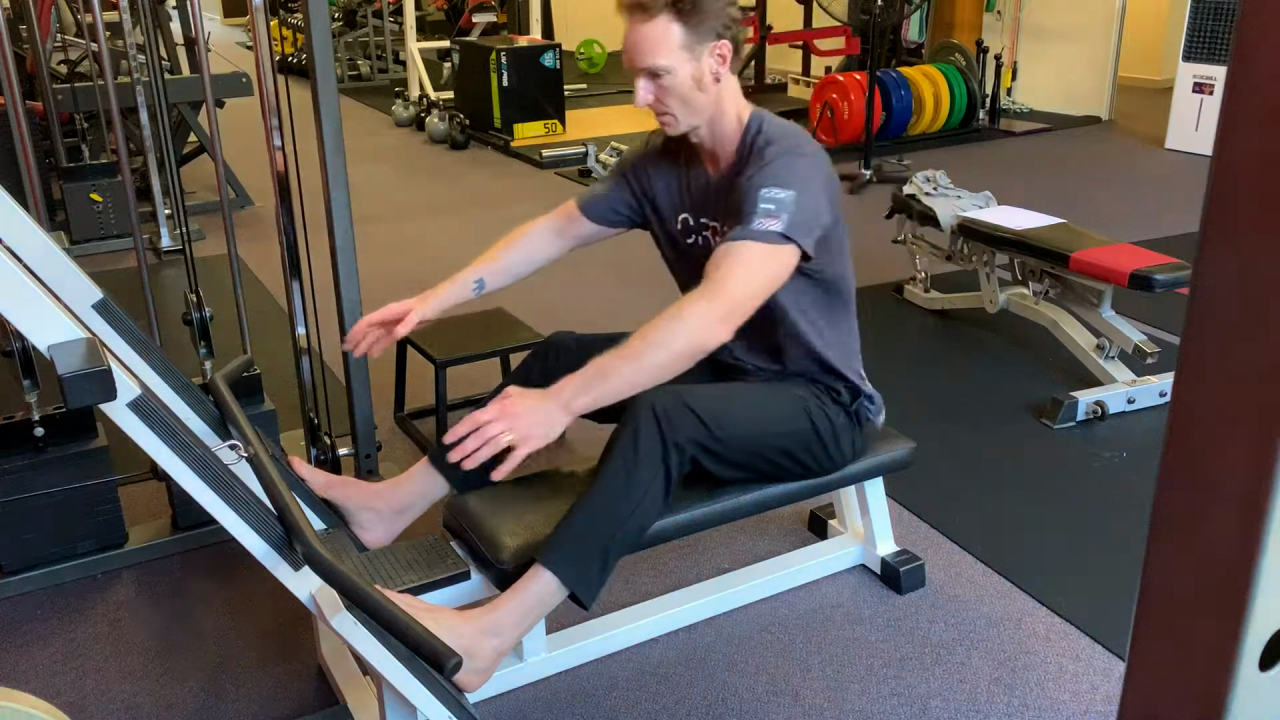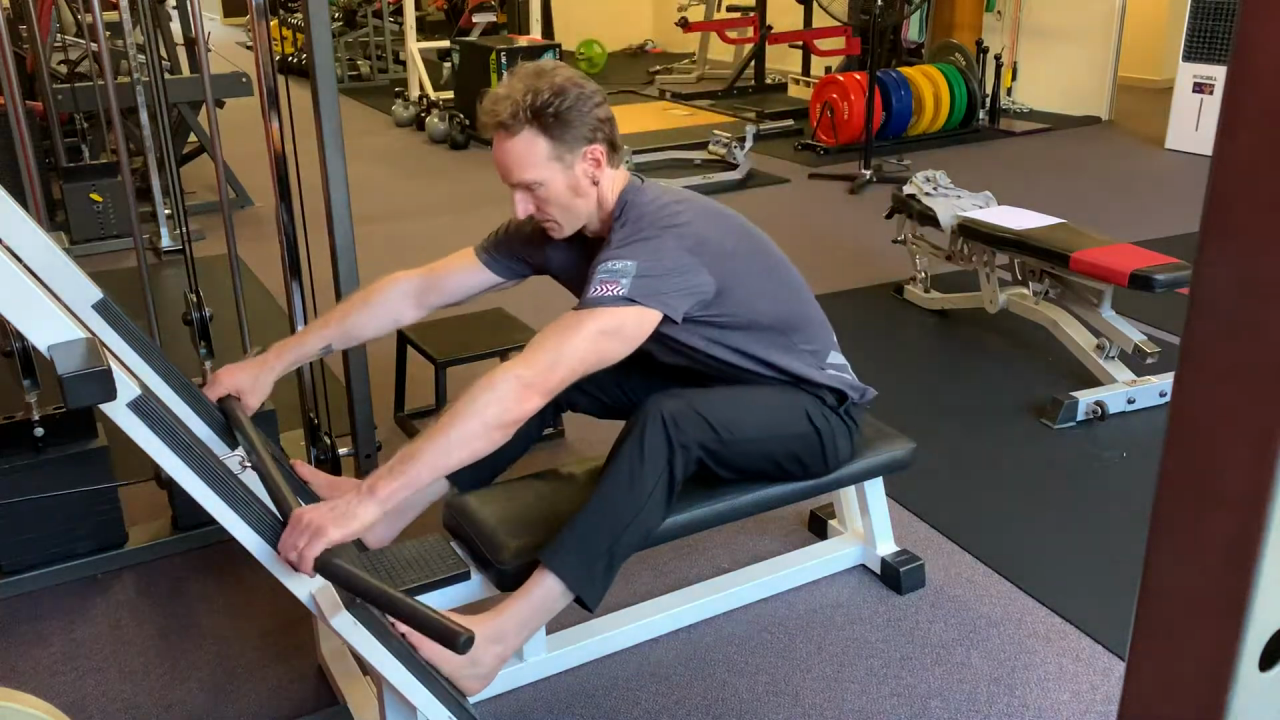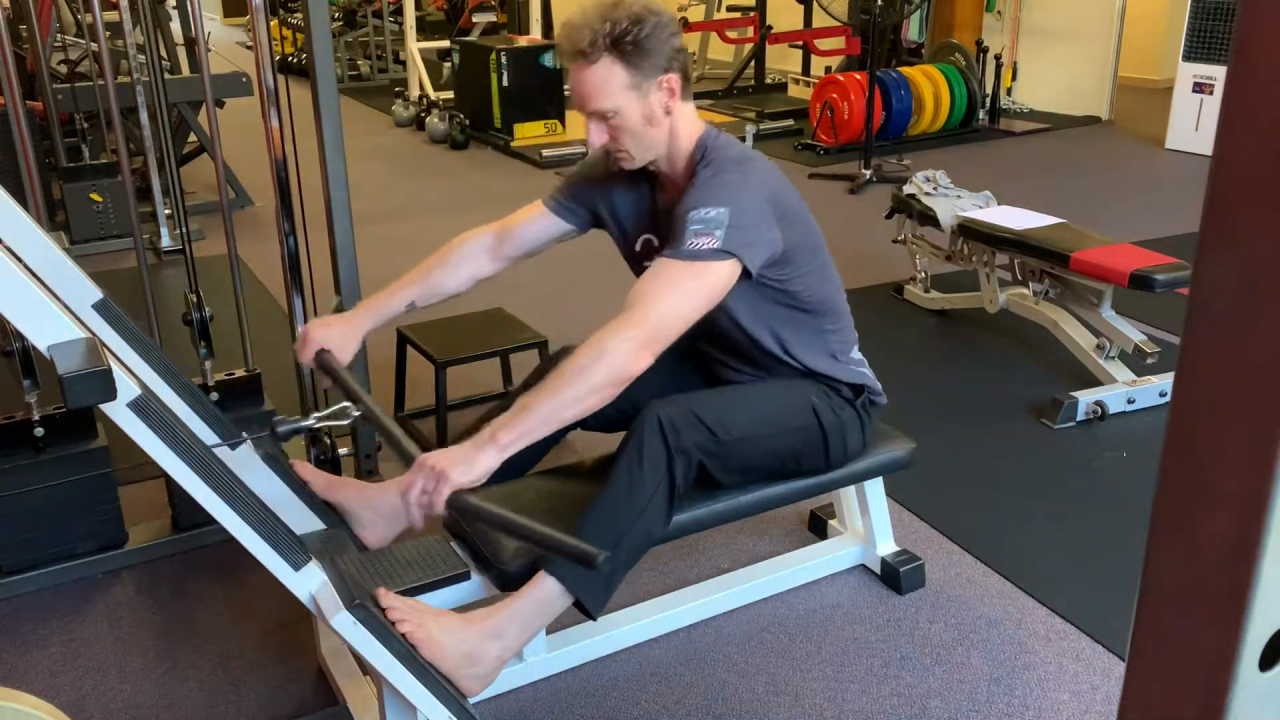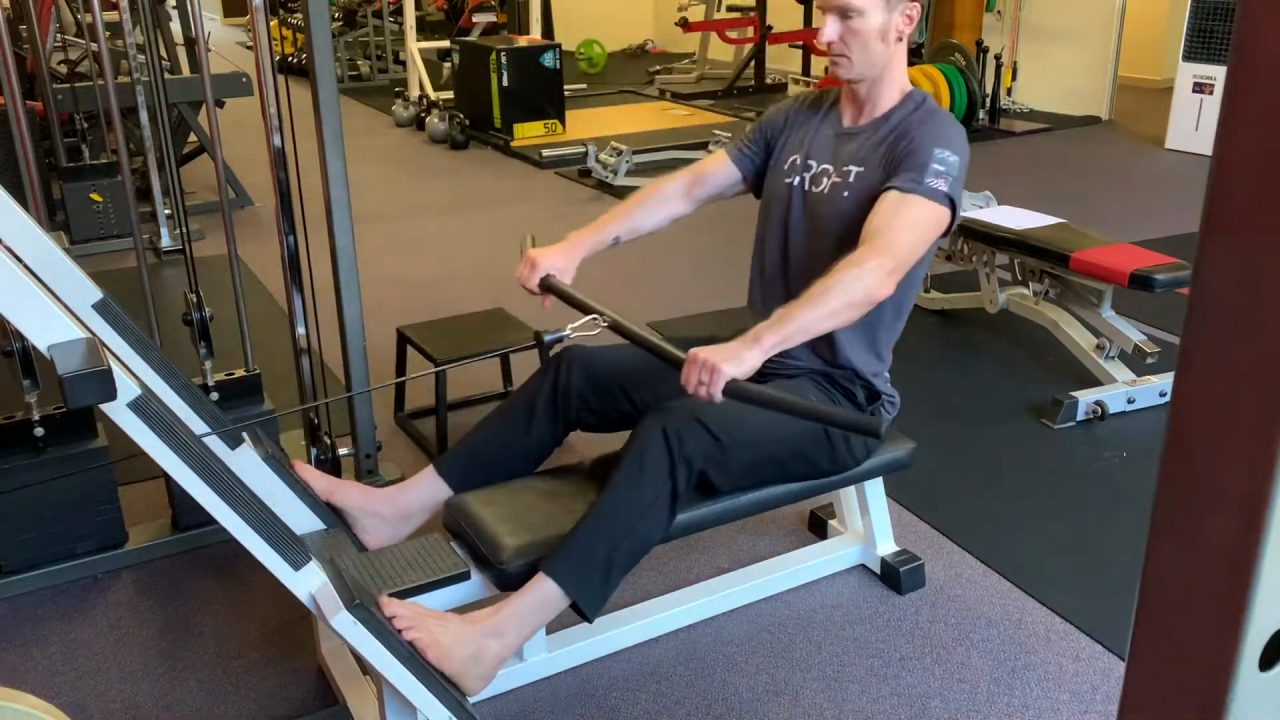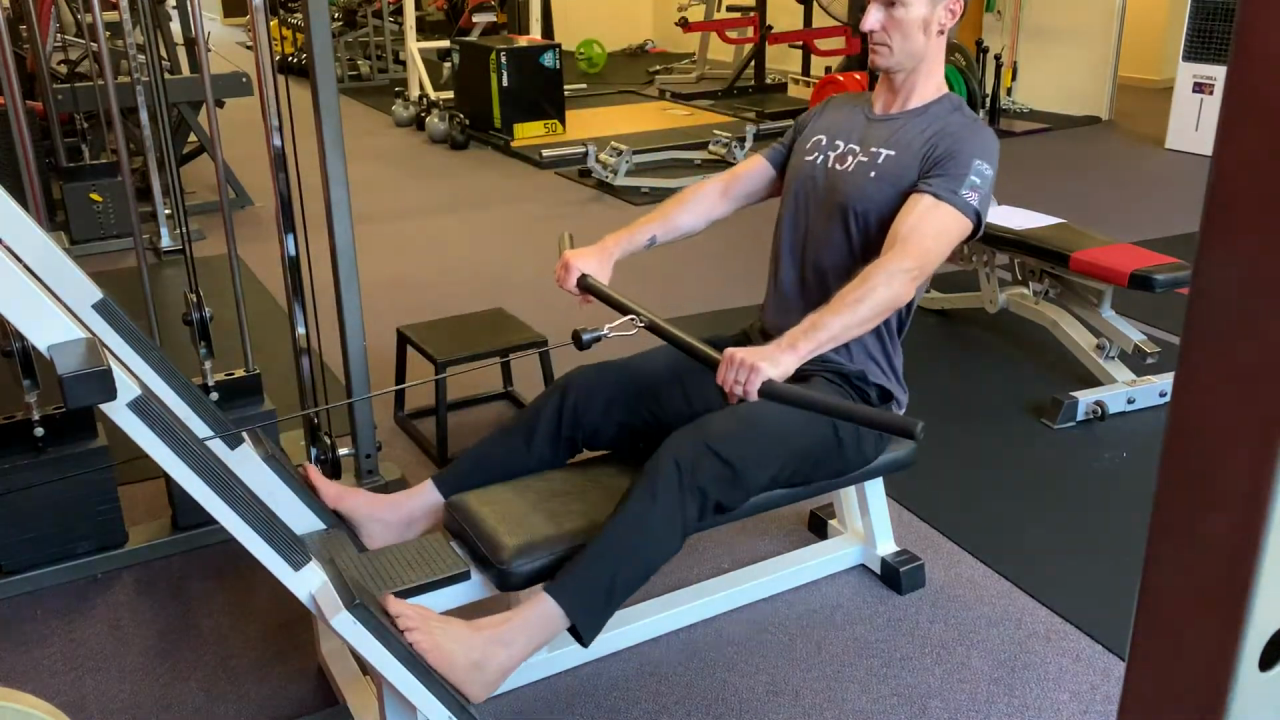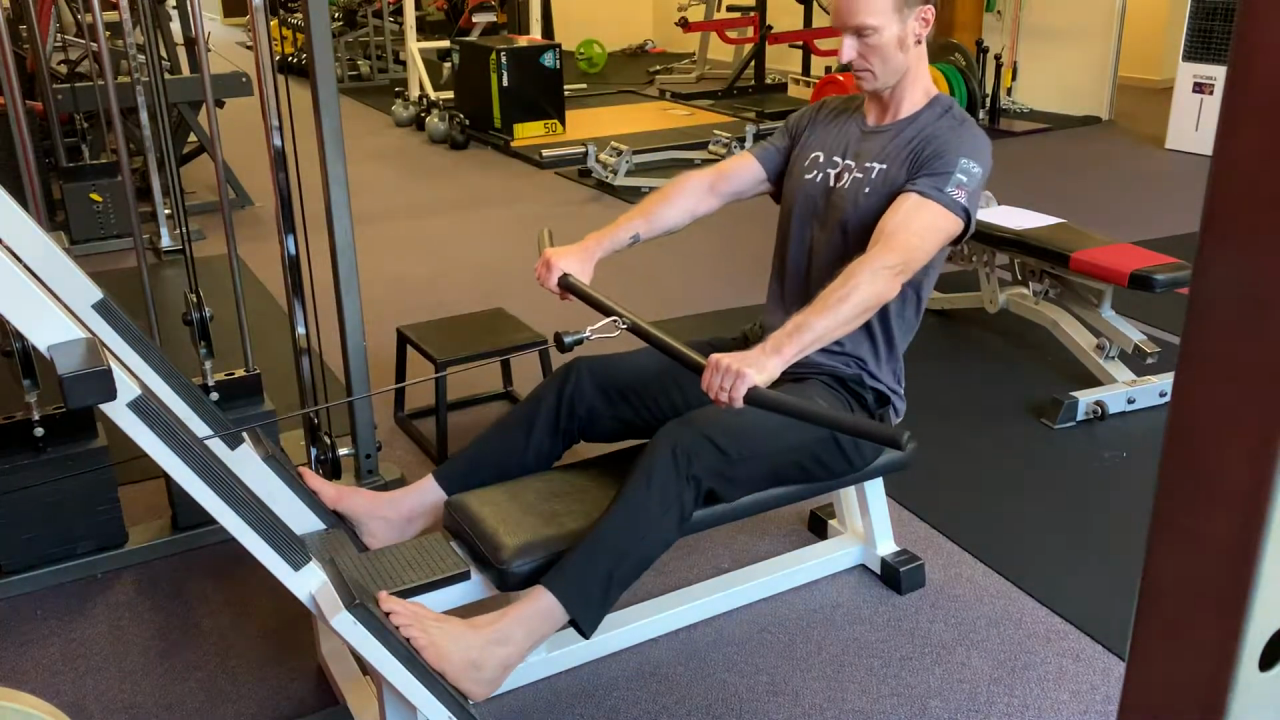
dt=0.7s
person 1, frame 1
left shoulder: (785, 167)
right shoulder: (664, 160)
left elbow: (712, 316)
right elbow: (556, 229)
left wrist: (561, 405)
right wrist: (440, 296)
left hip: (820, 402)
right hip: (730, 366)
left knee: (664, 417)
right knee: (561, 355)
left ankle: (495, 630)
right ankle: (392, 502)
person 1, frame 2
left shoulder: (658, 240)
right shoulder: (554, 223)
left elbow: (521, 392)
right elbow: (416, 291)
left wrist: (368, 499)
right wrist: (271, 363)
left hip: (810, 405)
right hip: (716, 370)
left knee: (670, 422)
right knee: (548, 370)
left ankle: (494, 638)
right ankle: (393, 515)
person 1, frame 3
left shoulder: (732, 191)
right shoulder: (621, 171)
left elbow: (633, 344)
right elbow: (494, 245)
left wrist: (483, 451)
right wrist: (359, 319)
left hip: (823, 399)
right hip: (725, 365)
left knee: (669, 425)
right knee: (569, 378)
left ankle: (497, 636)
right ankle: (395, 503)
person 1, frame 4
left shoulder: (927, 138)
right shoulder: (797, 117)
left elbow: (872, 271)
right elbow: (687, 188)
left wrist: (747, 348)
right wrist: (574, 247)
left hip: (839, 397)
right hip: (764, 358)
left knee: (673, 434)
right knee: (574, 372)
left ankle: (499, 635)
right ankle: (402, 507)
person 1, frame 5
left shoulder: (959, 143)
right shoulder: (830, 115)
left elbow: (898, 272)
right elbow: (725, 191)
left wrist: (786, 352)
right wrist: (610, 250)
left hip: (848, 389)
right hip: (766, 352)
left knee: (690, 460)
right knee: (583, 397)
left ankle: (505, 645)
right ankle: (405, 511)
person 1, frame 6
left shoulder: (952, 147)
right shoulder: (821, 119)
left elbow: (885, 270)
right elbow: (711, 185)
left wrist: (770, 356)
right wrist: (592, 247)
left hip: (848, 392)
right hip: (772, 356)
left knee: (686, 448)
right knee: (582, 384)
left ankle: (504, 642)
right ankle: (407, 509)
